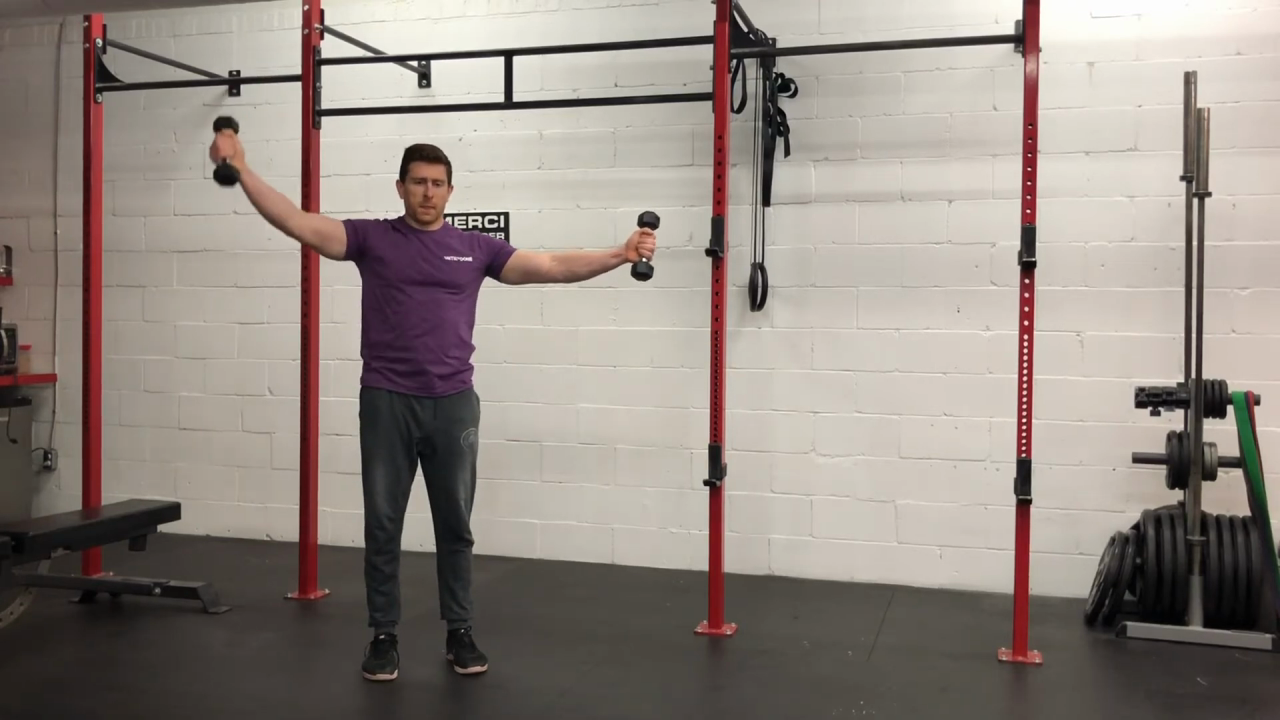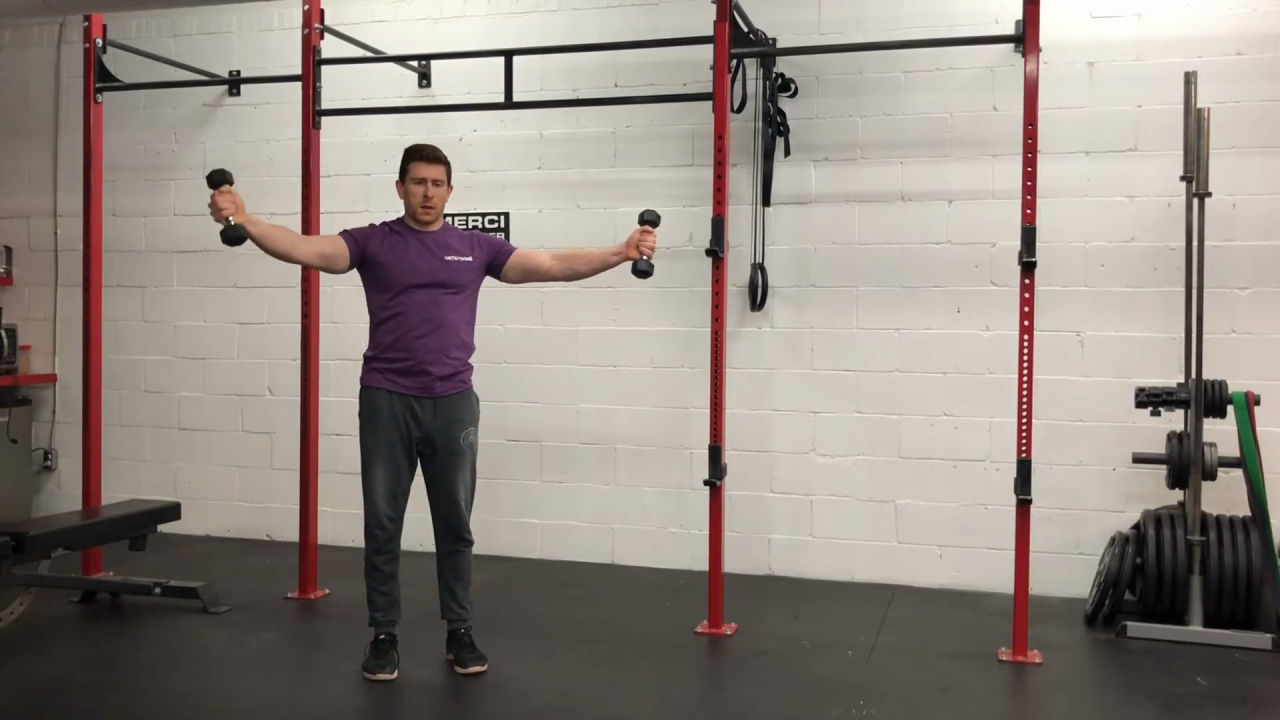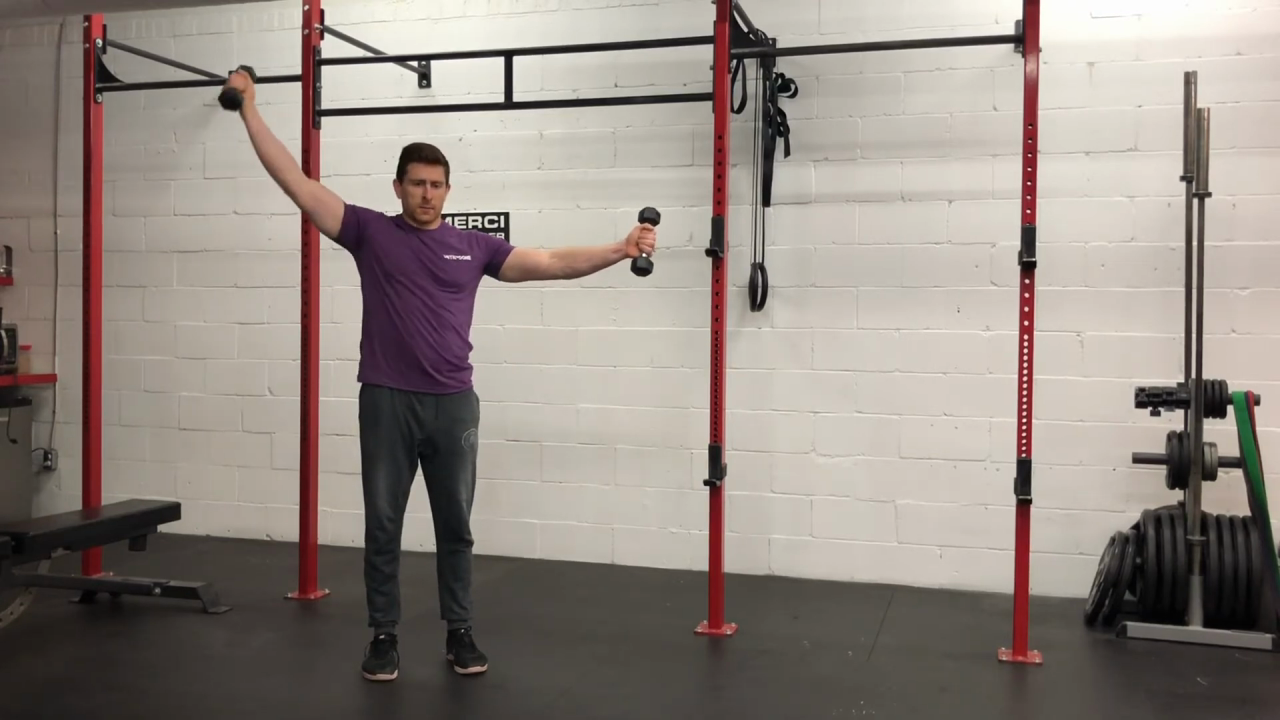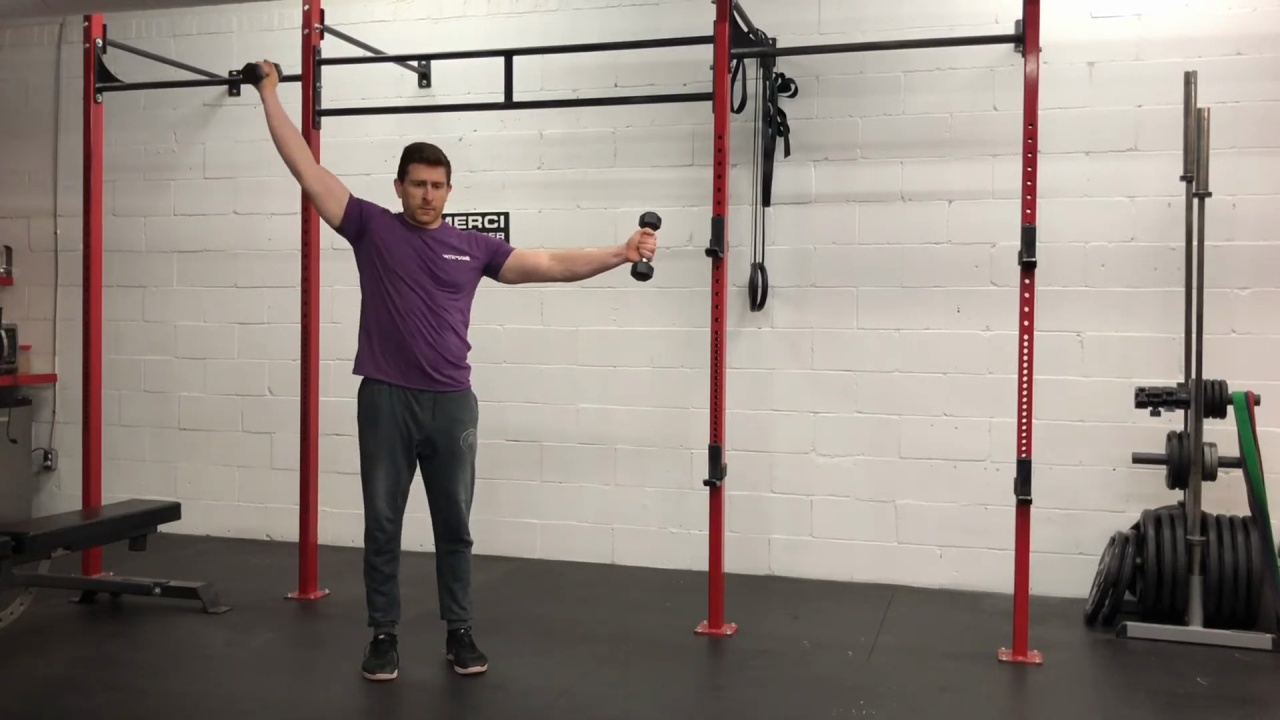
dt=0.5s
person 1, frame 1
left shoulder: (475, 246)
right shoulder: (373, 238)
left elbow: (549, 266)
right elbow: (300, 223)
left wrist: (620, 254)
right wrist: (241, 168)
left hip: (453, 405)
right hip: (386, 403)
left knee: (455, 527)
right knee: (382, 527)
left ankle: (459, 633)
right ankle: (383, 636)
person 1, frame 2
left shoulder: (474, 247)
right shoulder: (373, 241)
left elbow: (551, 264)
right elbow: (304, 250)
left wrist: (619, 252)
right wrist: (242, 217)
left hip: (452, 404)
right hip: (386, 401)
left knee: (454, 525)
right knee: (382, 526)
left ankle: (459, 632)
right ankle: (383, 636)
person 1, frame 3
left shoulder: (473, 247)
right shoulder: (370, 232)
left elbow: (551, 263)
right elbow: (297, 184)
left wrist: (620, 249)
right wrist: (249, 107)
left hip: (453, 404)
right hip: (386, 402)
left knee: (455, 527)
right knee: (382, 527)
left ankle: (459, 632)
right ankle: (383, 635)
person 1, frame 4
left shoulder: (473, 248)
right shoulder: (372, 228)
left elbow: (551, 265)
right elbow: (306, 169)
left wrist: (620, 253)
right wrist: (269, 92)
left hip: (451, 403)
right hip: (385, 398)
left knee: (454, 526)
right knee: (382, 525)
left ankle: (459, 632)
right ankle: (383, 634)
